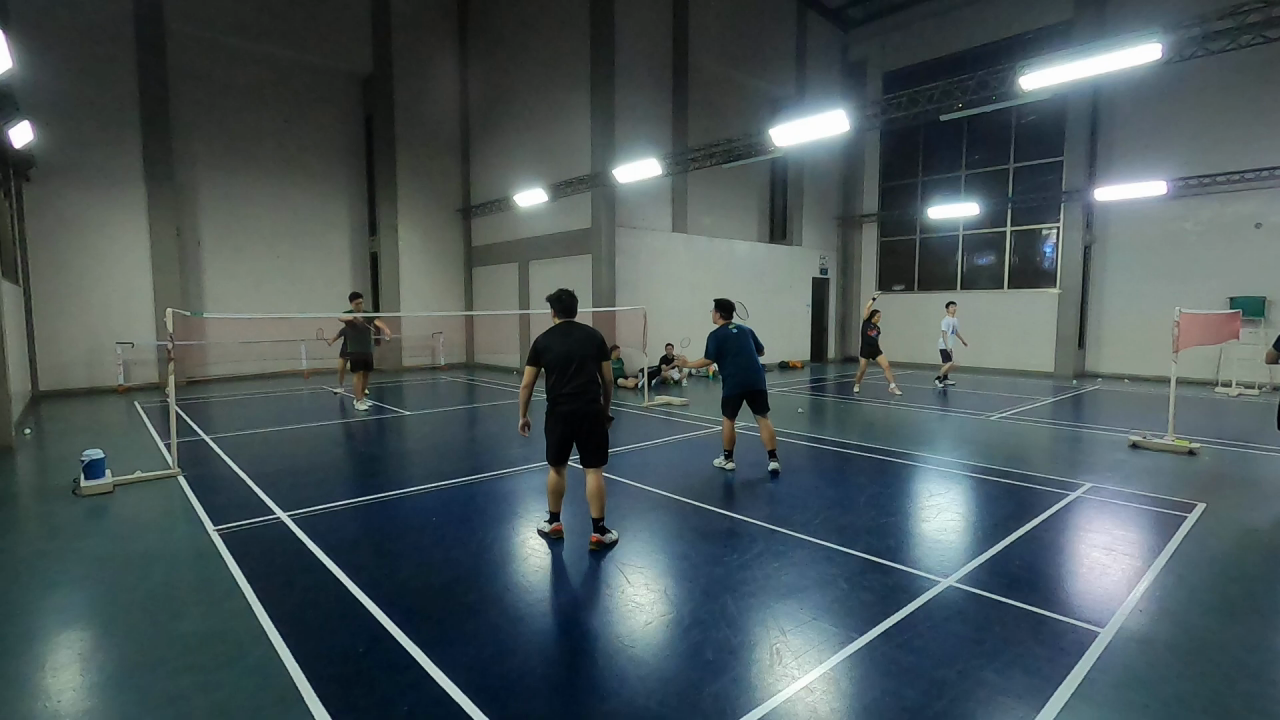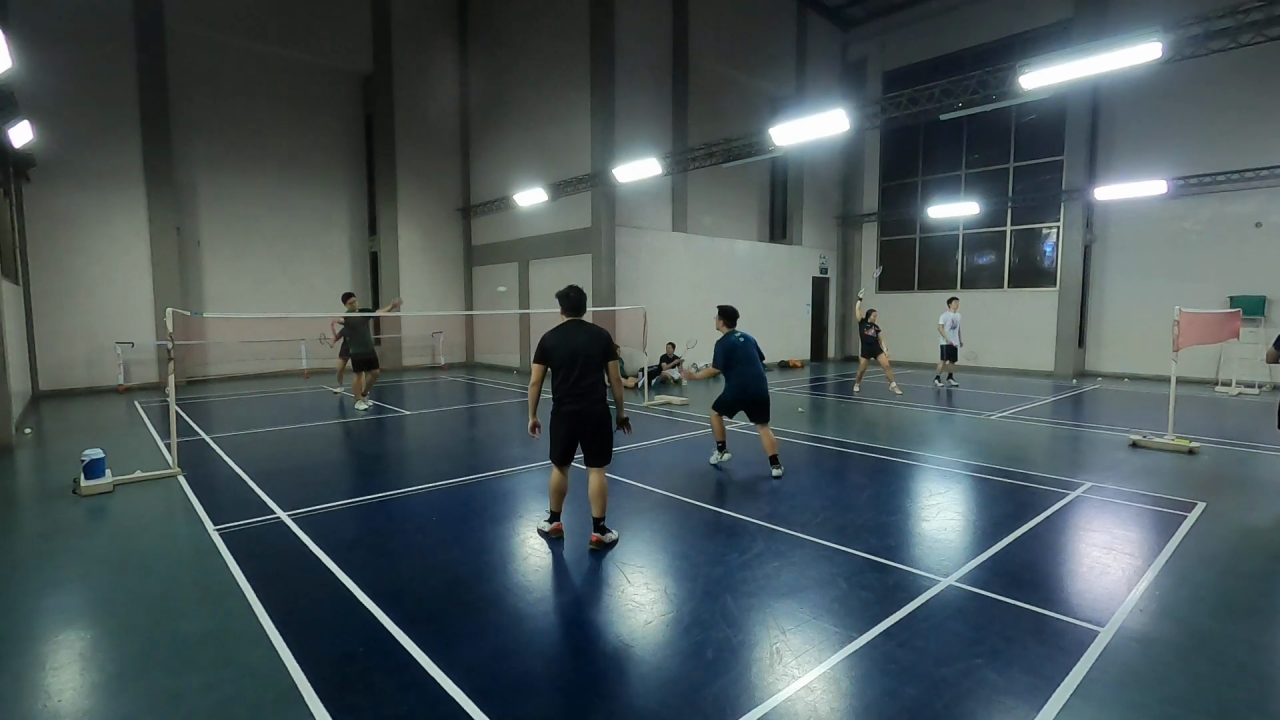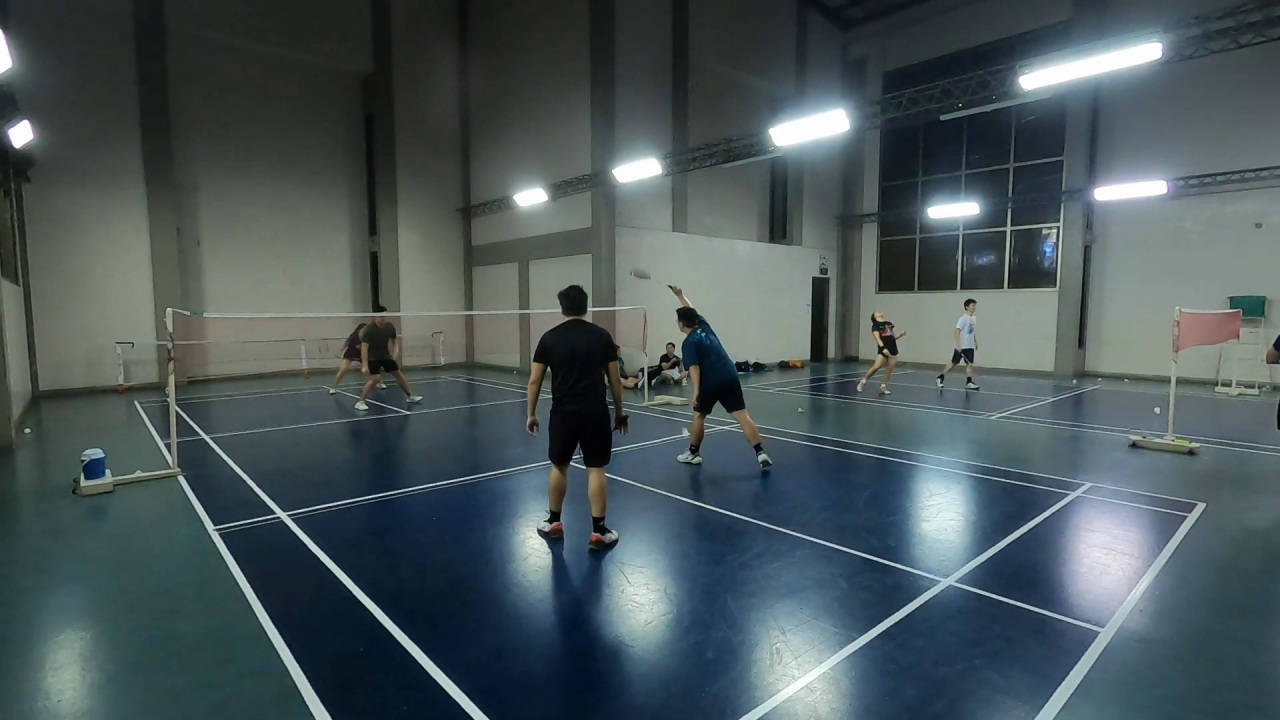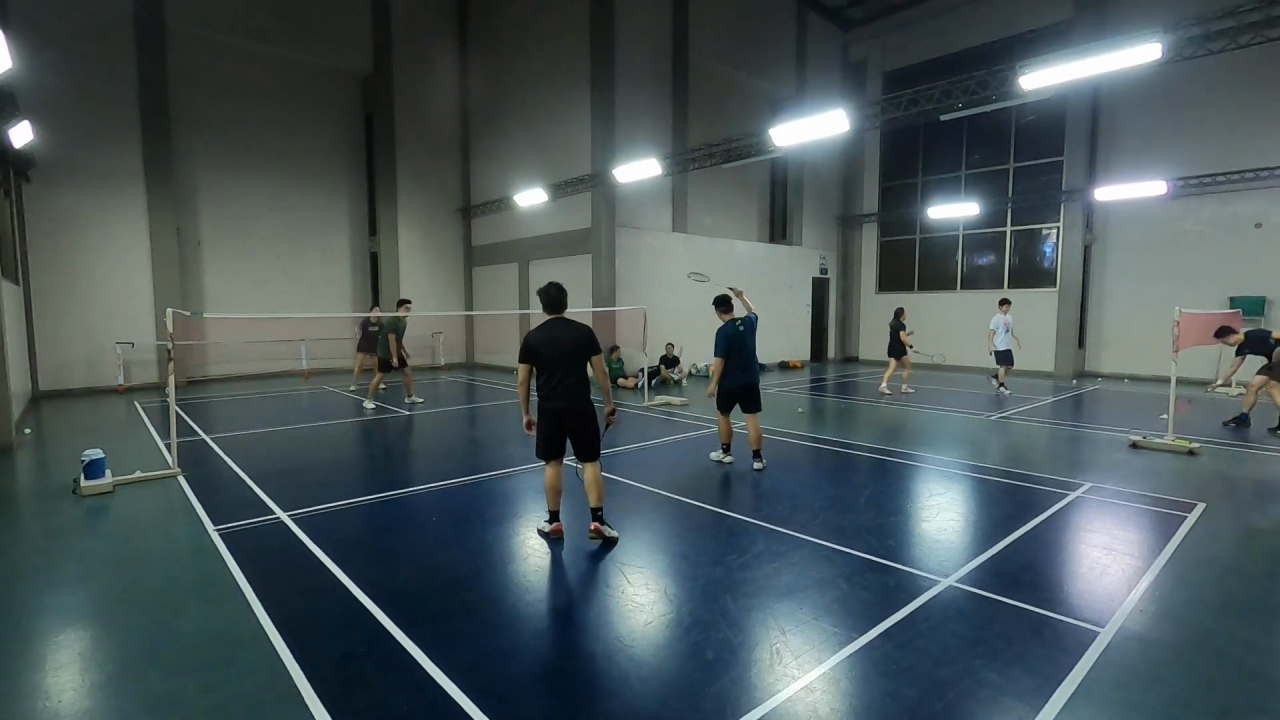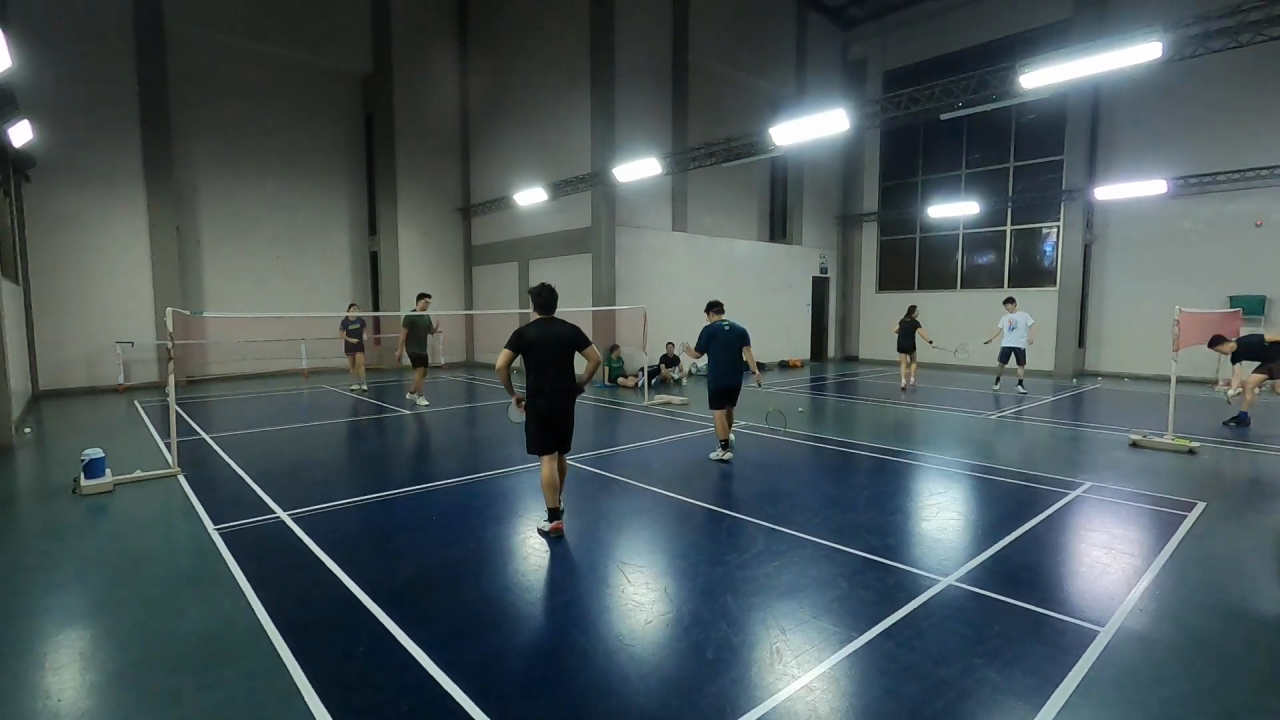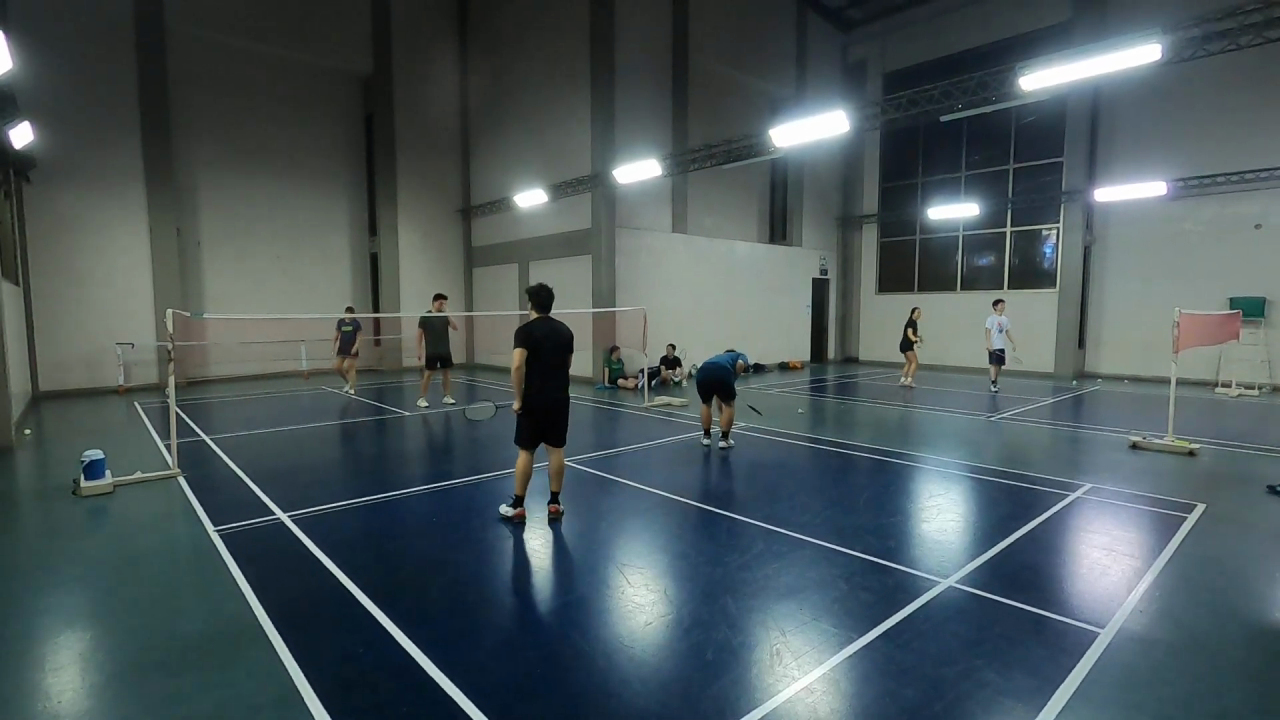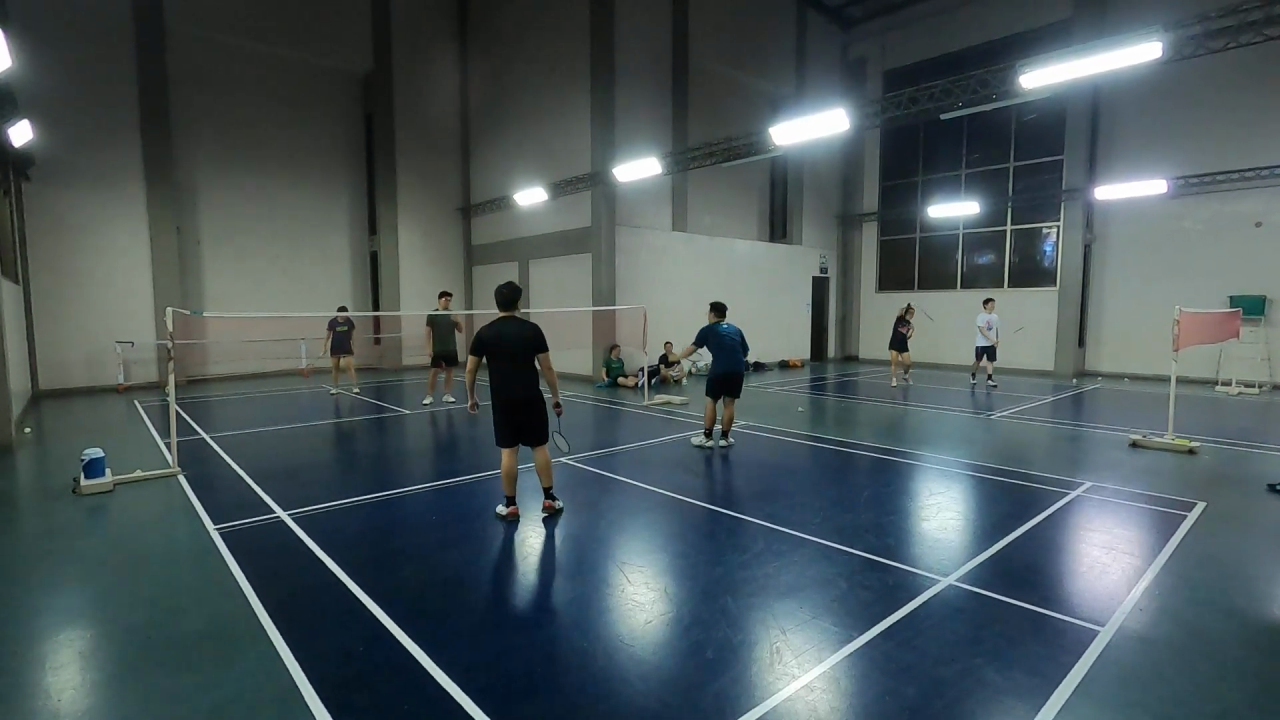
dt=0.7s
person 1, frame 1
left shoulder: (543, 340)
right shoulder: (594, 336)
left elbow: (527, 384)
right elbow: (608, 380)
left wrist: (523, 416)
right wrist: (606, 409)
left hip: (559, 413)
right hip: (591, 412)
left knee: (557, 467)
right knee: (594, 471)
left ankle: (554, 523)
right ankle: (599, 532)
person 1, frame 2
left shoulder: (549, 339)
right shoulder: (601, 335)
left elbow: (535, 382)
right elbow: (615, 379)
left wrist: (532, 416)
right wrist: (620, 412)
left hip: (564, 413)
right hip: (596, 412)
left knee: (560, 468)
right knee: (597, 470)
left ankle: (554, 522)
right ankle: (599, 531)
person 1, frame 3
left shoulder: (549, 338)
right shoulder: (602, 336)
left elbow: (534, 381)
right elbow: (615, 380)
left wrist: (531, 414)
right wrist: (619, 412)
left hip: (563, 413)
right hip: (595, 412)
left knee: (559, 467)
right knee: (596, 470)
left ankle: (554, 522)
right ankle: (599, 531)
person 1, frame 4
left shoulder: (532, 337)
right shoulder: (583, 332)
left elbow: (523, 381)
right elbow: (601, 372)
left wrist: (526, 414)
right wrist: (609, 405)
left hip: (549, 410)
right hip: (581, 408)
left knee: (552, 465)
right knee: (590, 463)
left ankle: (554, 522)
right ankle: (597, 522)
person 1, frame 5
left shoulder: (523, 333)
right shoulder: (571, 330)
left elbow: (501, 366)
right elbow: (596, 359)
left wrist: (512, 394)
right wrist: (580, 384)
left hip: (539, 404)
right hip: (565, 402)
left knee: (547, 460)
right knee: (560, 456)
left ankle: (554, 518)
right ankle: (556, 502)
person 1, frame 6
left shoulder: (526, 330)
right shoulder: (565, 330)
left elbow: (518, 366)
left wrist: (518, 399)
left hip: (535, 401)
right hip: (560, 399)
left knee: (526, 452)
right knee: (556, 450)
left ankle: (517, 506)
right ankle: (554, 503)
person 1, frame 7
left shoulder: (485, 333)
right shoulder: (532, 329)
left elbow: (470, 370)
right elbow: (547, 368)
left wrist: (471, 397)
right wrist: (556, 397)
left hip: (502, 401)
right hip: (530, 399)
left knee: (508, 452)
right knee: (540, 447)
left ankle: (510, 505)
right ankle: (550, 498)
